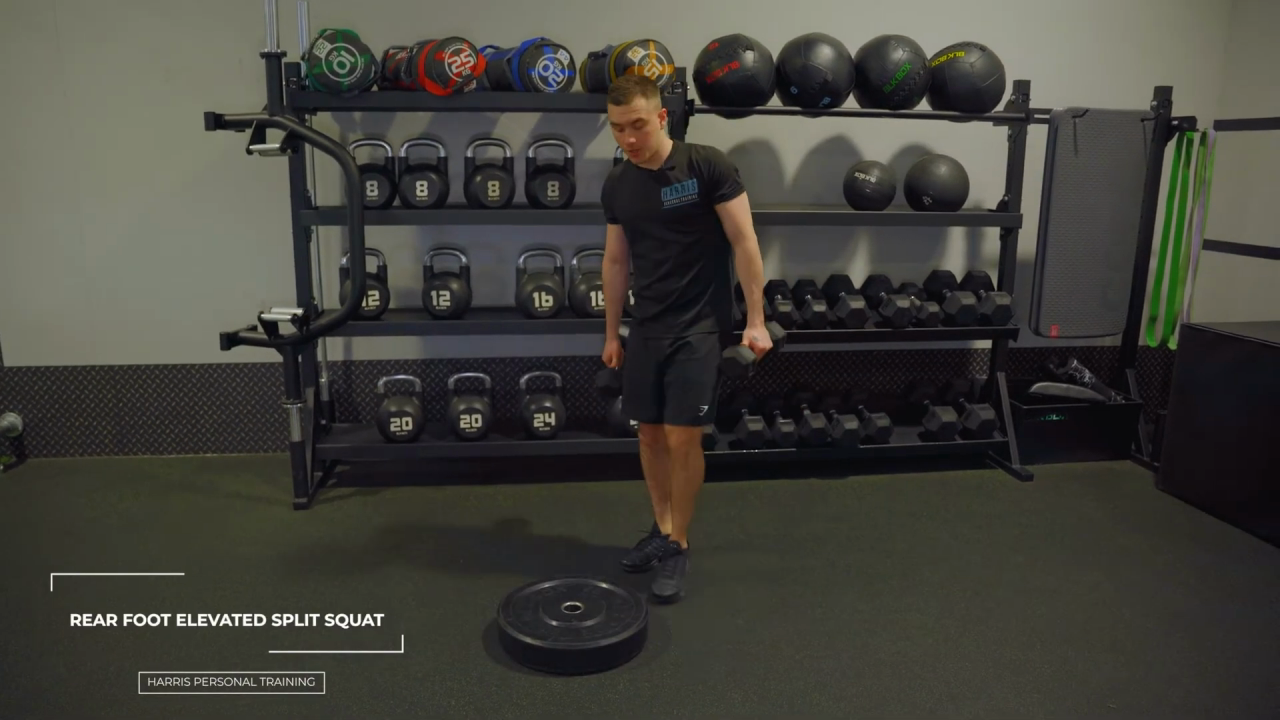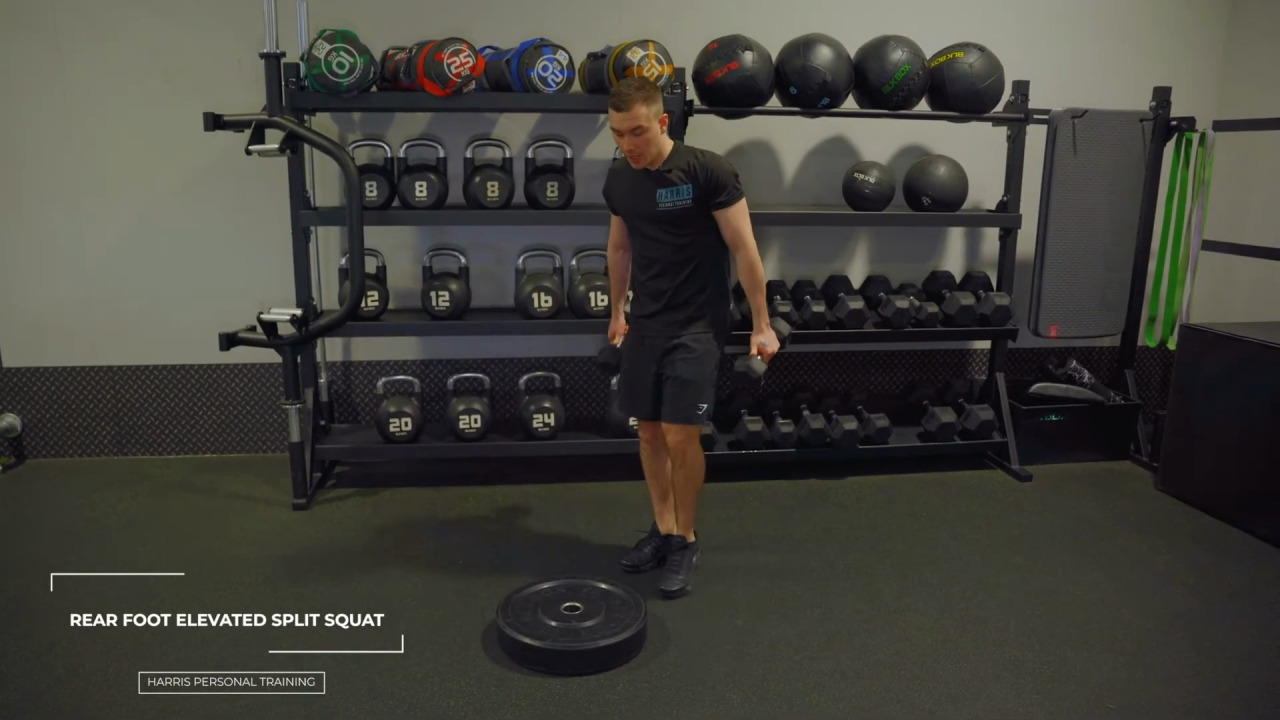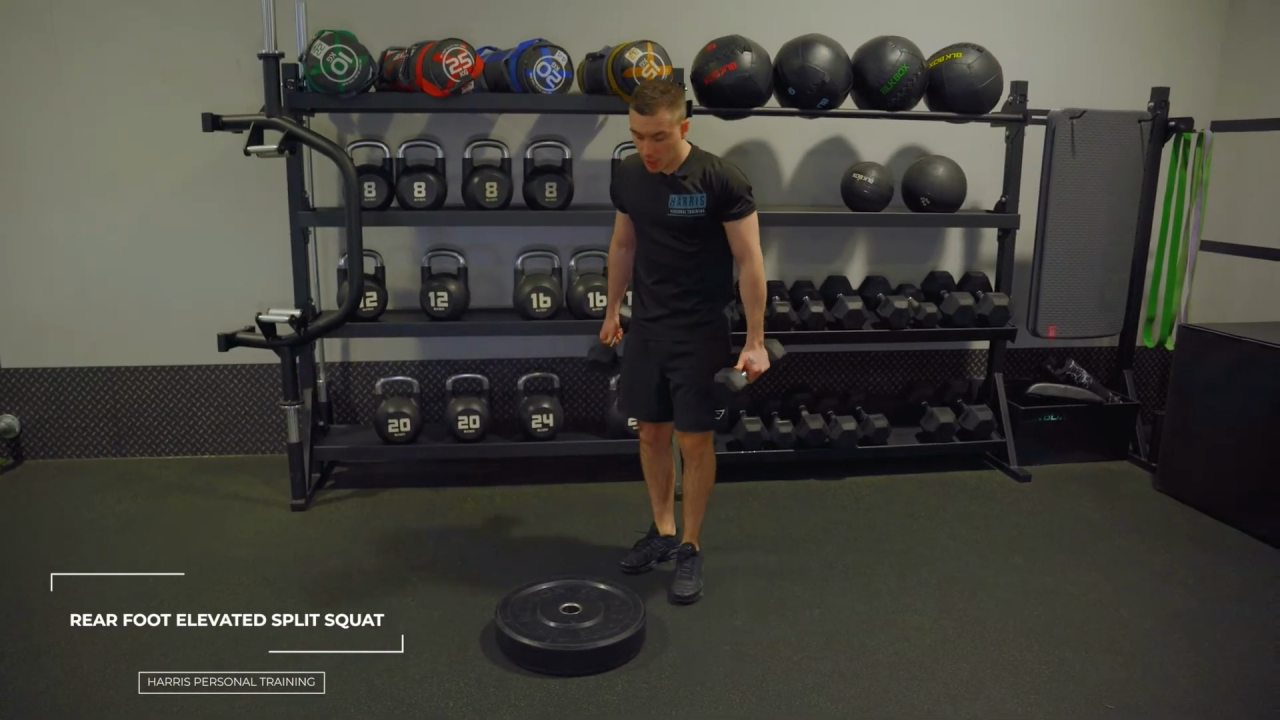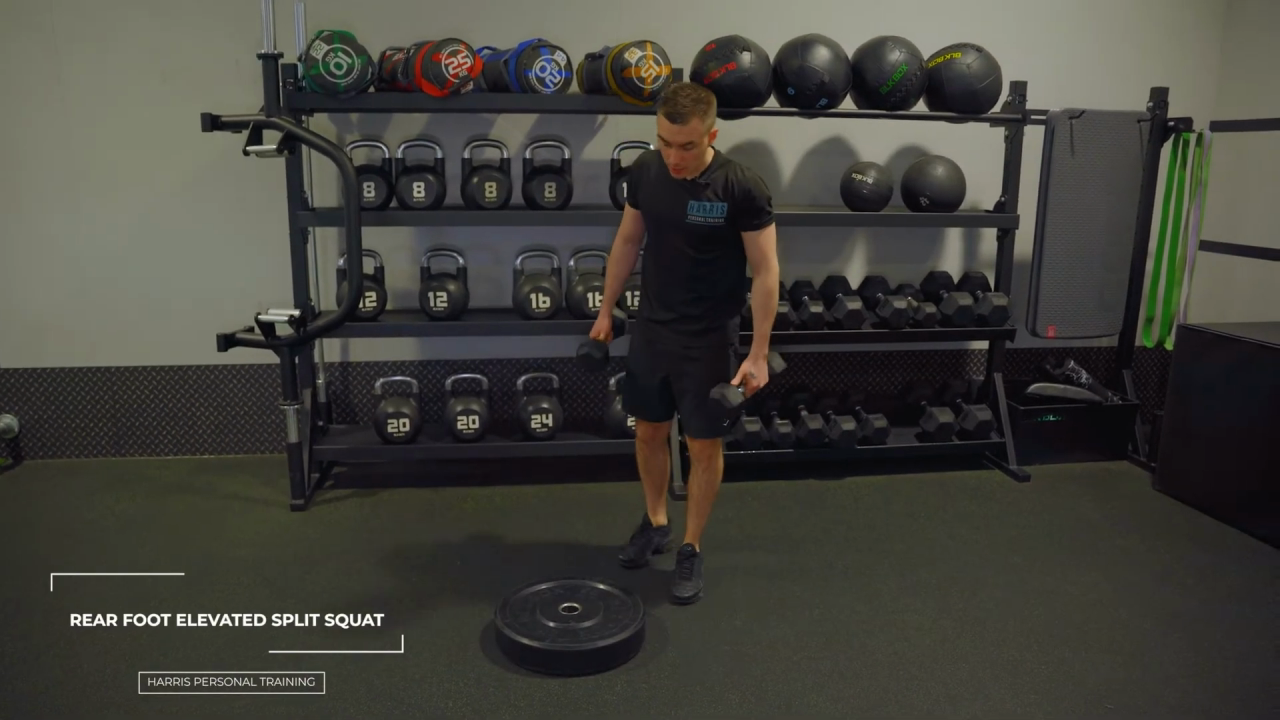
dt=0.3s
person 1, frame 1
left shoulder: (707, 166)
right shoulder: (617, 185)
left elbow: (744, 243)
left wrist: (755, 320)
right wrist: (611, 333)
left hip: (700, 325)
right hip: (647, 327)
left knee: (683, 438)
right knee: (650, 434)
left ankle: (679, 545)
right ankle: (662, 531)
person 1, frame 2
left shoulder: (706, 170)
right shoulder: (618, 178)
left elbow: (743, 249)
left wrist: (762, 325)
right wrist: (617, 311)
left hip: (697, 325)
right hip: (644, 324)
left knee: (679, 436)
right knee: (649, 433)
left ankle: (686, 540)
right ankle: (662, 530)
person 1, frame 3
left shoulder: (721, 180)
right shoulder: (628, 174)
left elbow: (750, 262)
left wrist: (755, 341)
right wrist: (613, 310)
left hip: (700, 333)
right hip: (646, 327)
left knee: (696, 441)
right knee: (652, 433)
left ankle: (690, 548)
right ankle: (663, 532)
person 1, frame 4
left shoulder: (743, 188)
right shoulder: (644, 170)
left elbow: (765, 273)
right elbow: (628, 240)
left wrist: (758, 354)
right wrist: (606, 310)
left hip: (707, 338)
right hip: (651, 327)
left knee: (704, 445)
right knee: (649, 430)
left ankle: (691, 549)
right ankle: (656, 523)
